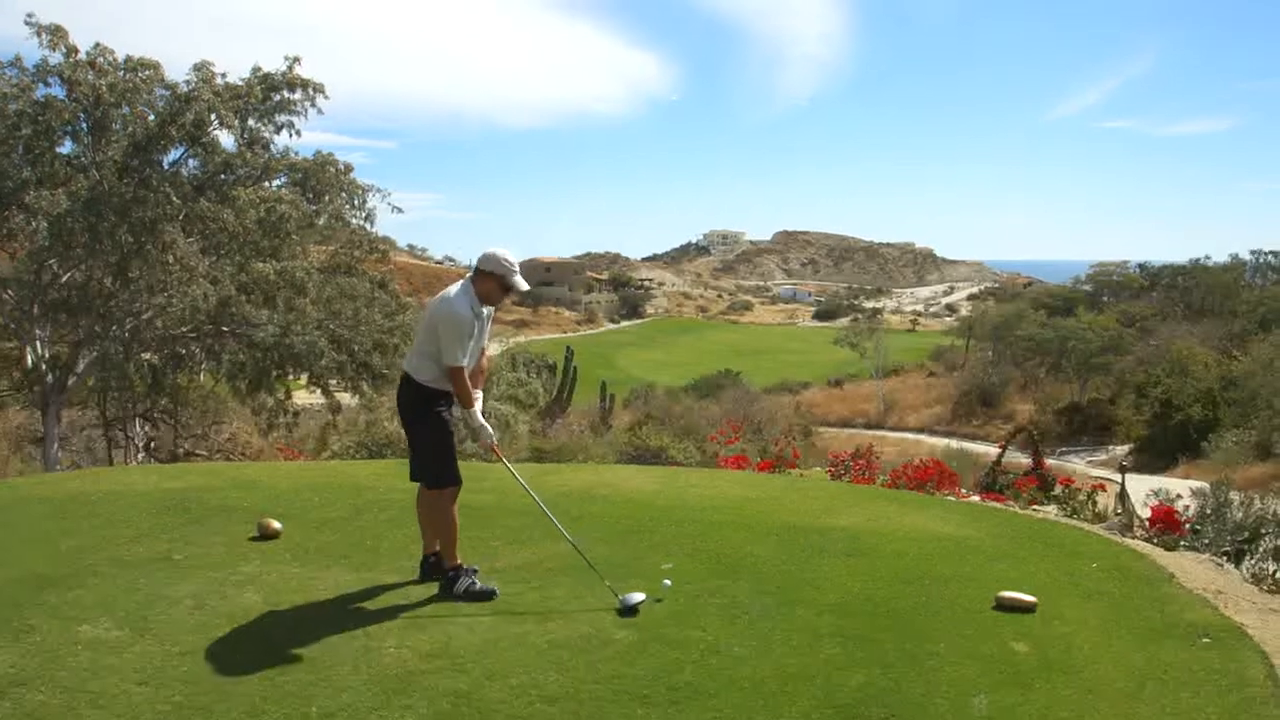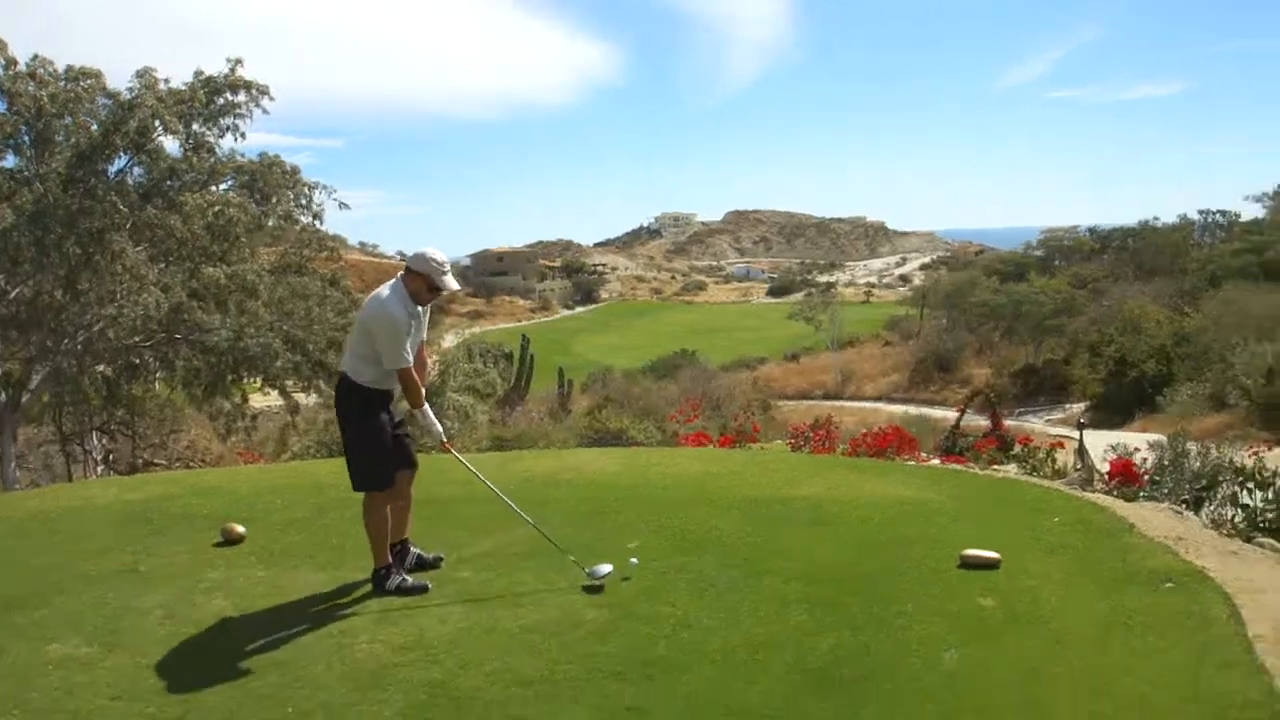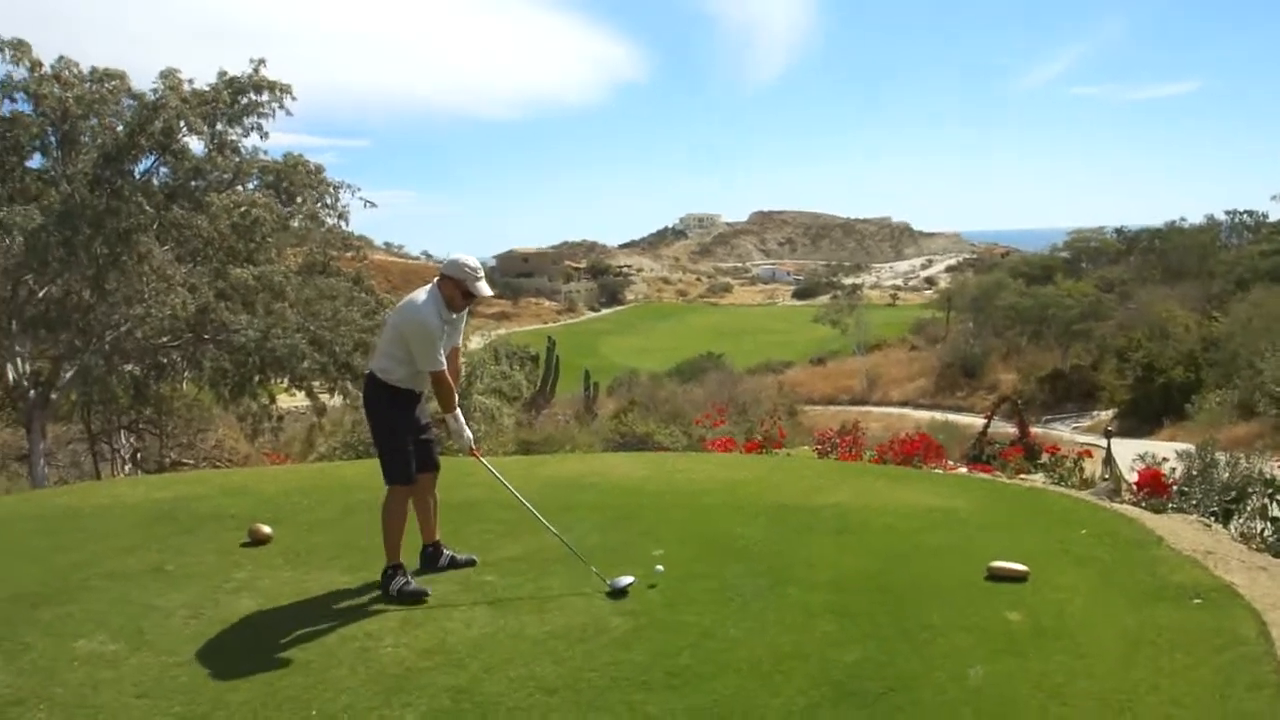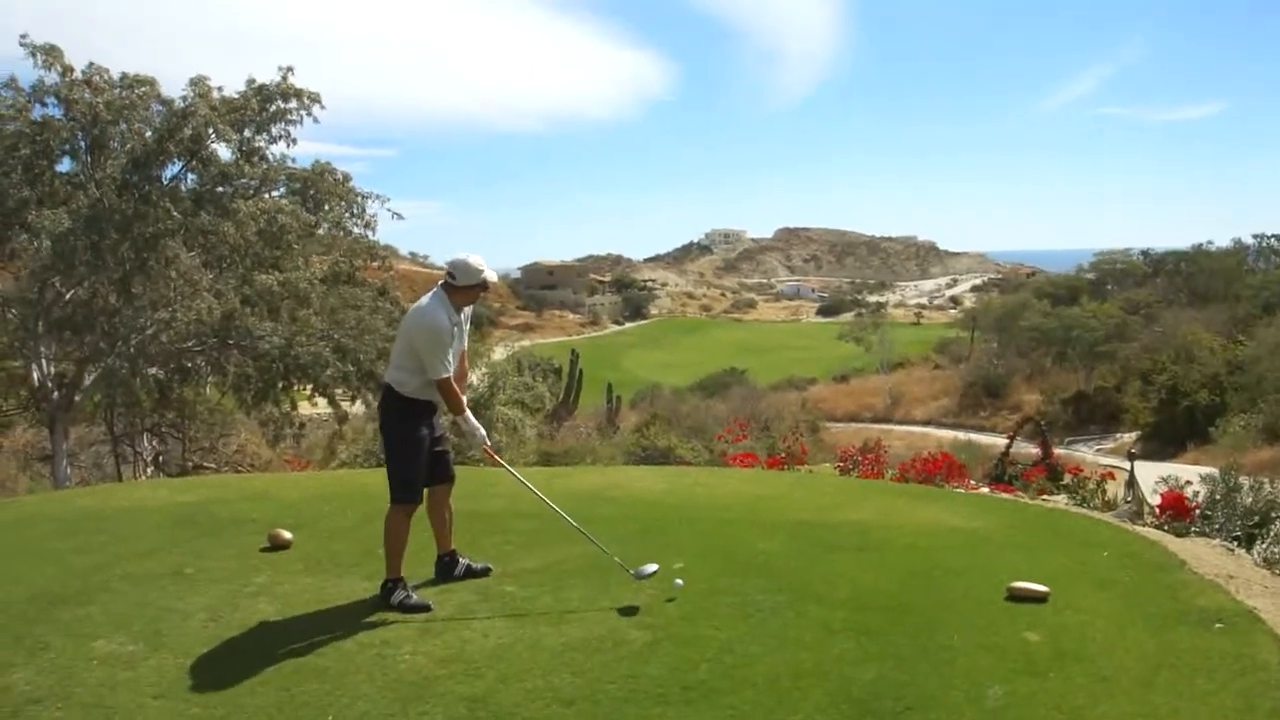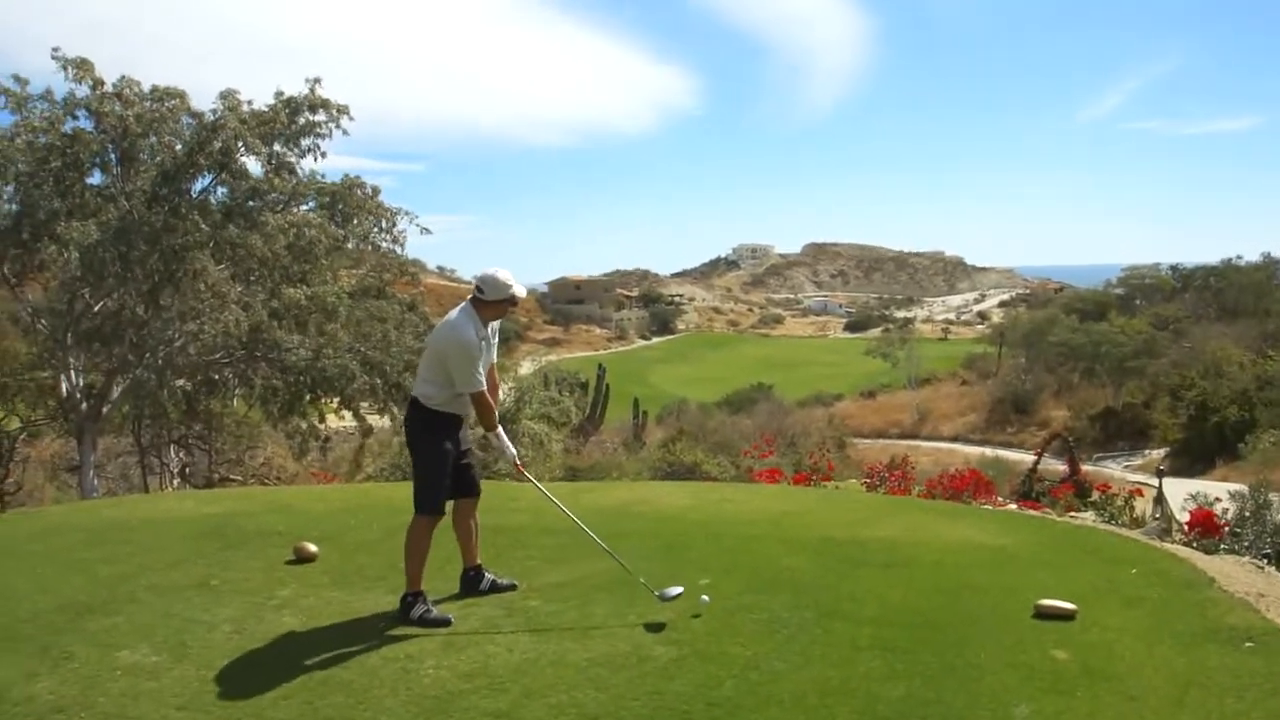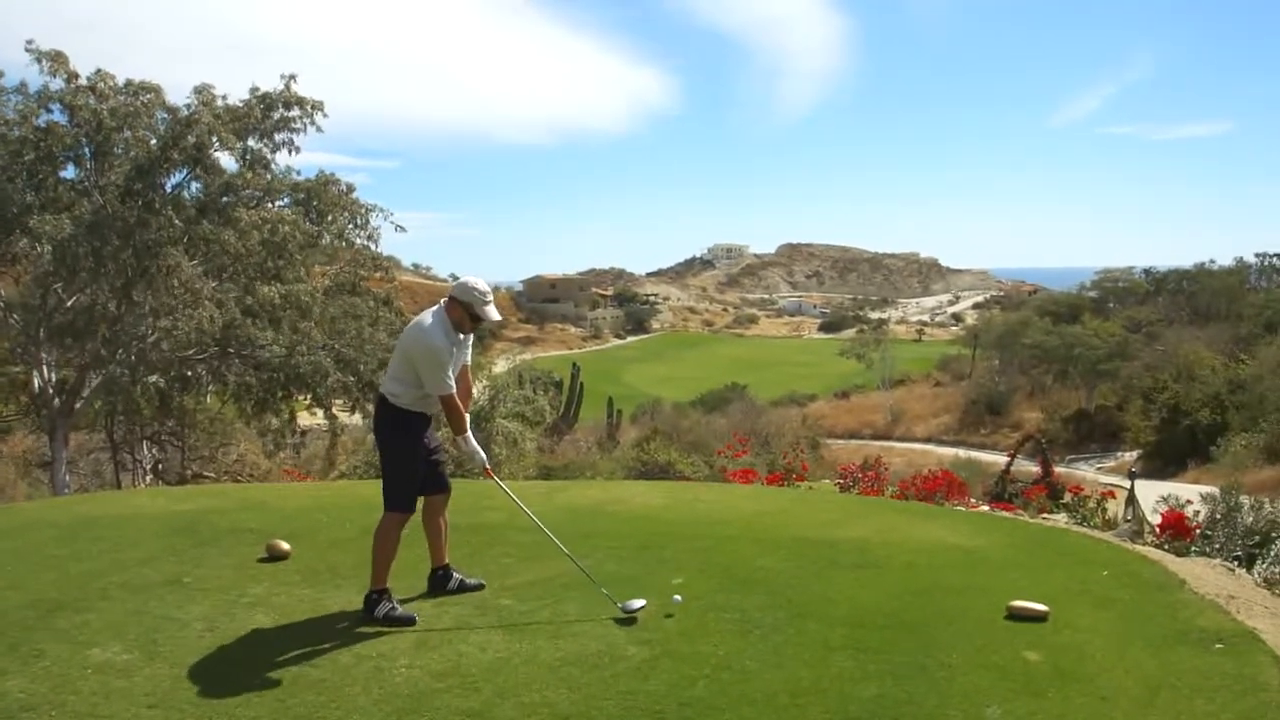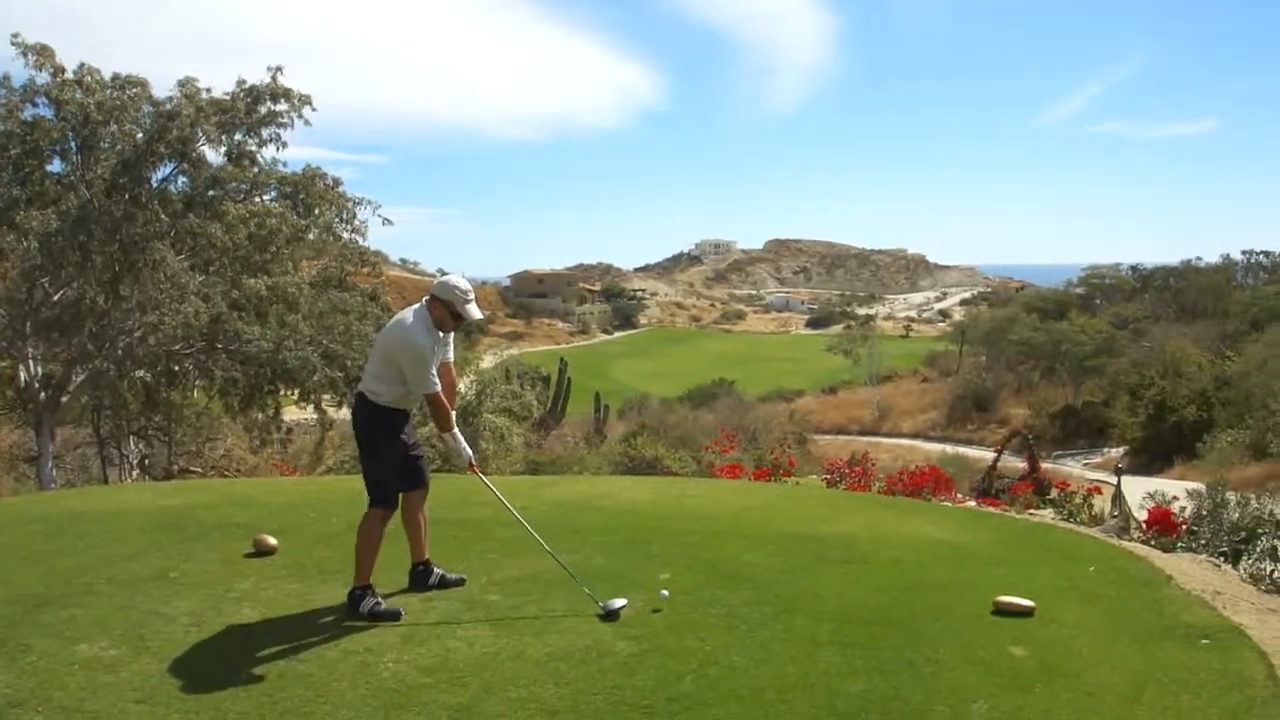
dt=0.5s
person 1, frame 1
left shoulder: (484, 304)
right shoulder: (456, 309)
left elbow: (479, 356)
right elbow: (456, 374)
left wrist: (478, 399)
right wrist: (476, 420)
left hip: (437, 395)
right hip: (422, 396)
left knee: (433, 483)
right knee: (446, 484)
left ankle: (434, 559)
right ankle: (452, 572)
person 1, frame 2
left shoulder: (418, 301)
right shoulder: (389, 312)
left elbow: (419, 352)
right elbow: (405, 374)
left wrist: (420, 402)
right wrist: (427, 419)
left hip: (381, 395)
right hip: (361, 398)
left knee: (405, 471)
right knee: (380, 487)
left ankle: (400, 549)
right ankle: (384, 570)
person 1, frame 3
left shoulder: (456, 306)
right shoulder: (422, 315)
left elbow: (453, 358)
right elbow: (440, 377)
left wrist: (453, 408)
right wrist: (458, 424)
left hip: (411, 394)
right hip: (386, 395)
left knee: (427, 473)
right knee: (401, 482)
left ankle: (432, 551)
right ankle: (393, 570)
person 1, frame 4
left shoulder: (460, 309)
right shoulder: (432, 321)
left elbow: (461, 362)
right elbow: (445, 383)
left wrist: (462, 408)
right wrist: (469, 423)
left hip: (427, 406)
right hip: (404, 408)
left knee: (442, 485)
right knee: (406, 500)
left ankle: (448, 561)
right ankle: (392, 584)
person 1, frame 5
left shoulder: (487, 323)
right shoulder: (461, 336)
left elbow: (490, 377)
right elbow: (478, 397)
left wrist: (494, 427)
right wrist: (500, 440)
left hip: (451, 420)
right hip: (429, 421)
left knee: (468, 497)
right knee: (429, 512)
left ankle: (473, 575)
right ankle: (412, 598)
person 1, frame 6
left shoulder: (461, 326)
right shoulder: (431, 338)
left elbow: (464, 378)
right elbow: (448, 399)
left wrist: (465, 427)
right wrist: (469, 444)
left hip: (420, 418)
right hip: (398, 419)
left knee: (438, 494)
right knee: (399, 509)
left ankle: (441, 574)
right ankle: (377, 595)
person 1, frame 7
left shoulder: (439, 324)
right shoulder: (415, 339)
left elbow: (448, 376)
right elbow: (435, 399)
left wrist: (452, 428)
right wrist: (457, 442)
left hip: (396, 414)
right hip: (376, 416)
left knee: (416, 490)
right knee: (383, 505)
left ankle: (422, 570)
right ankle: (361, 590)
